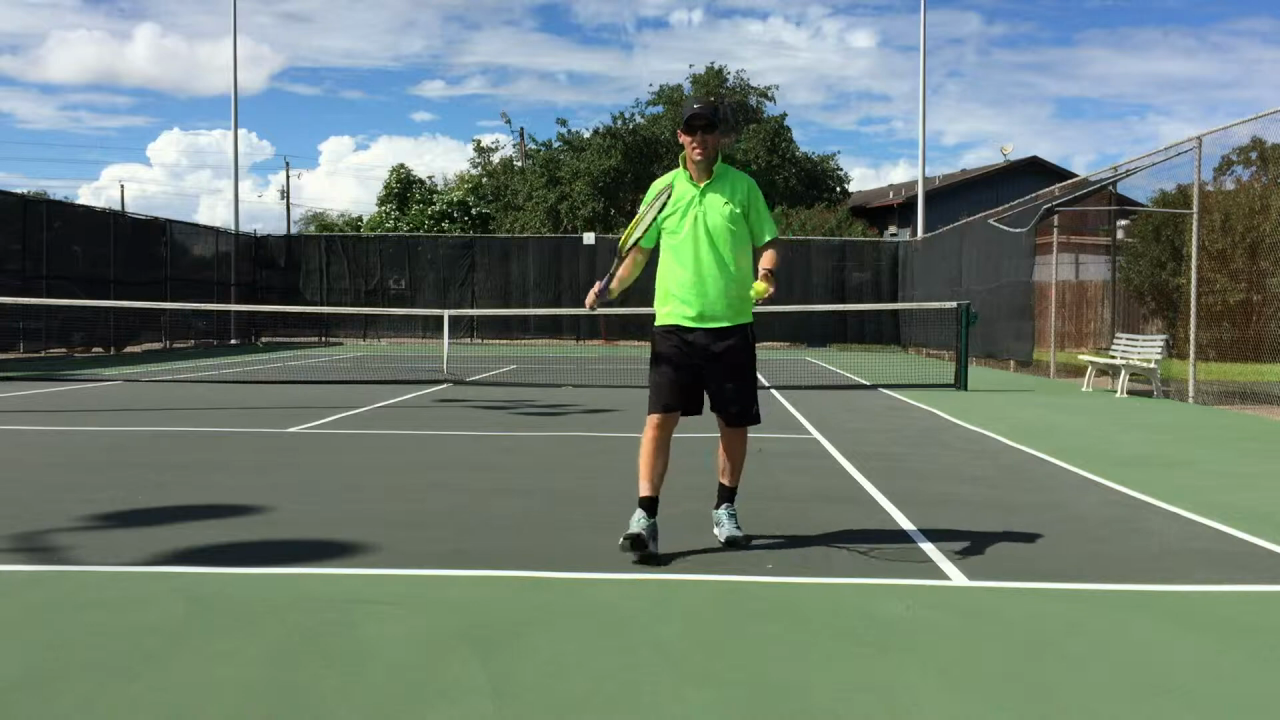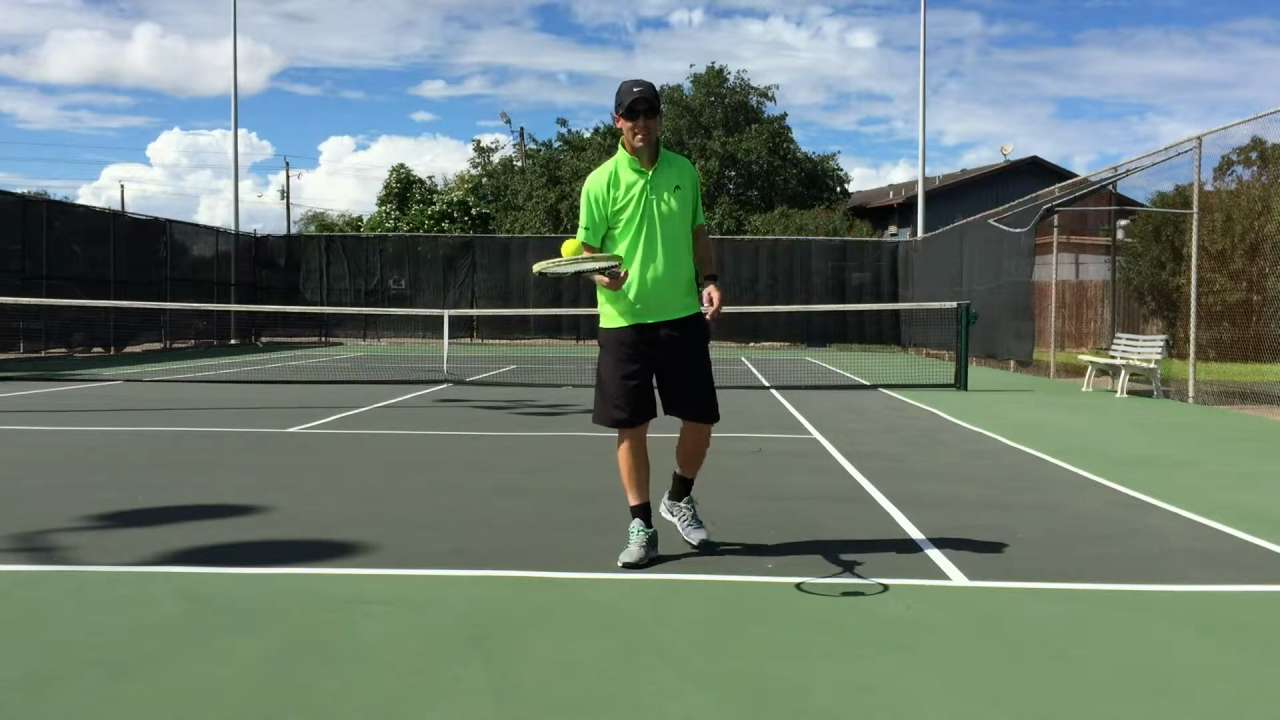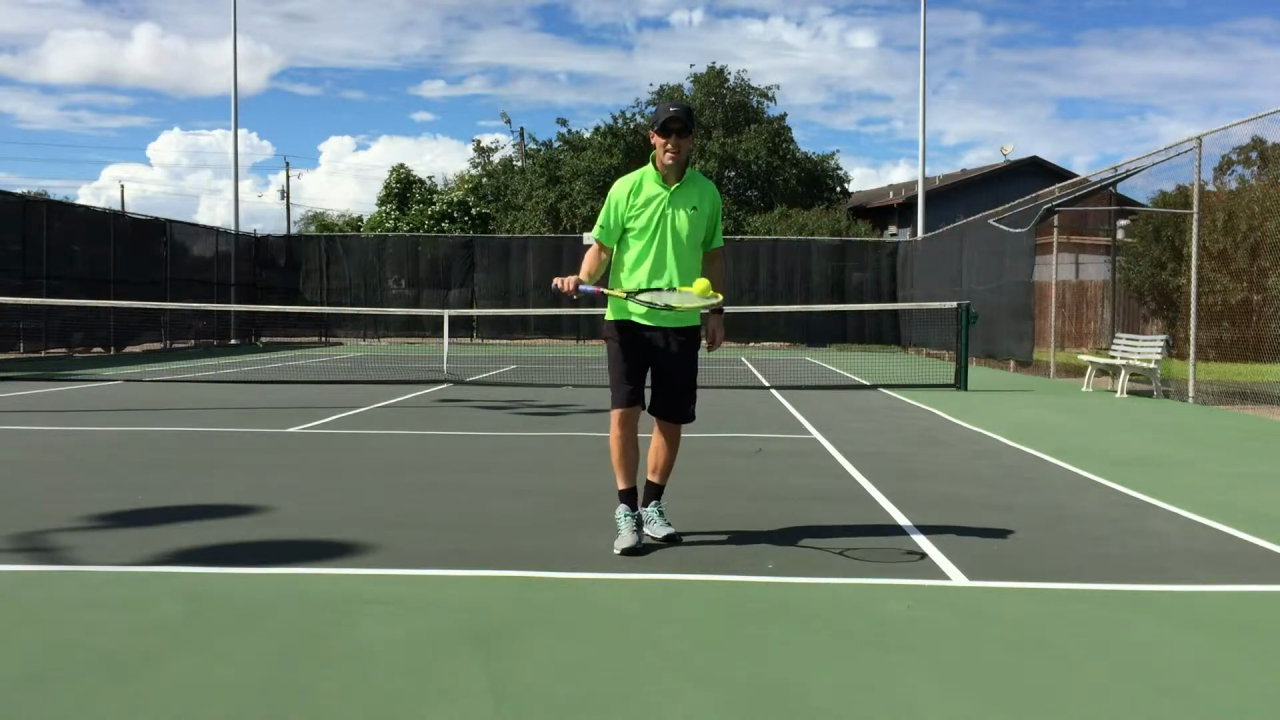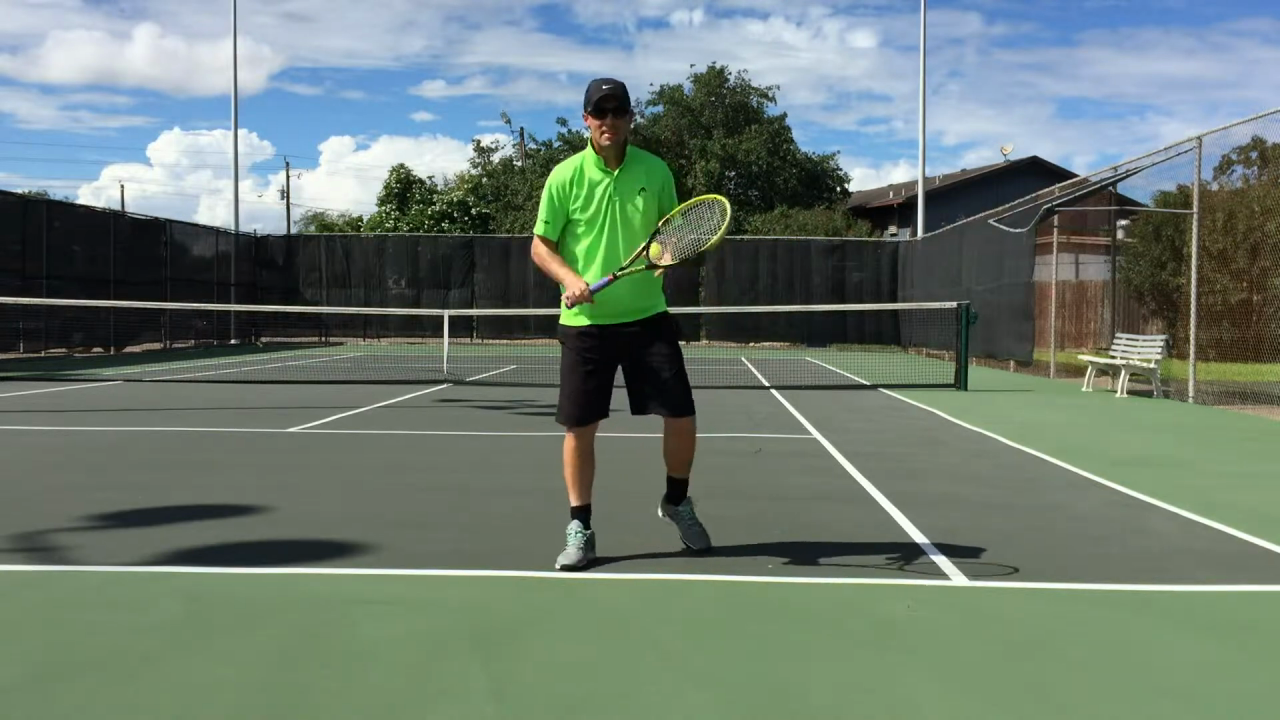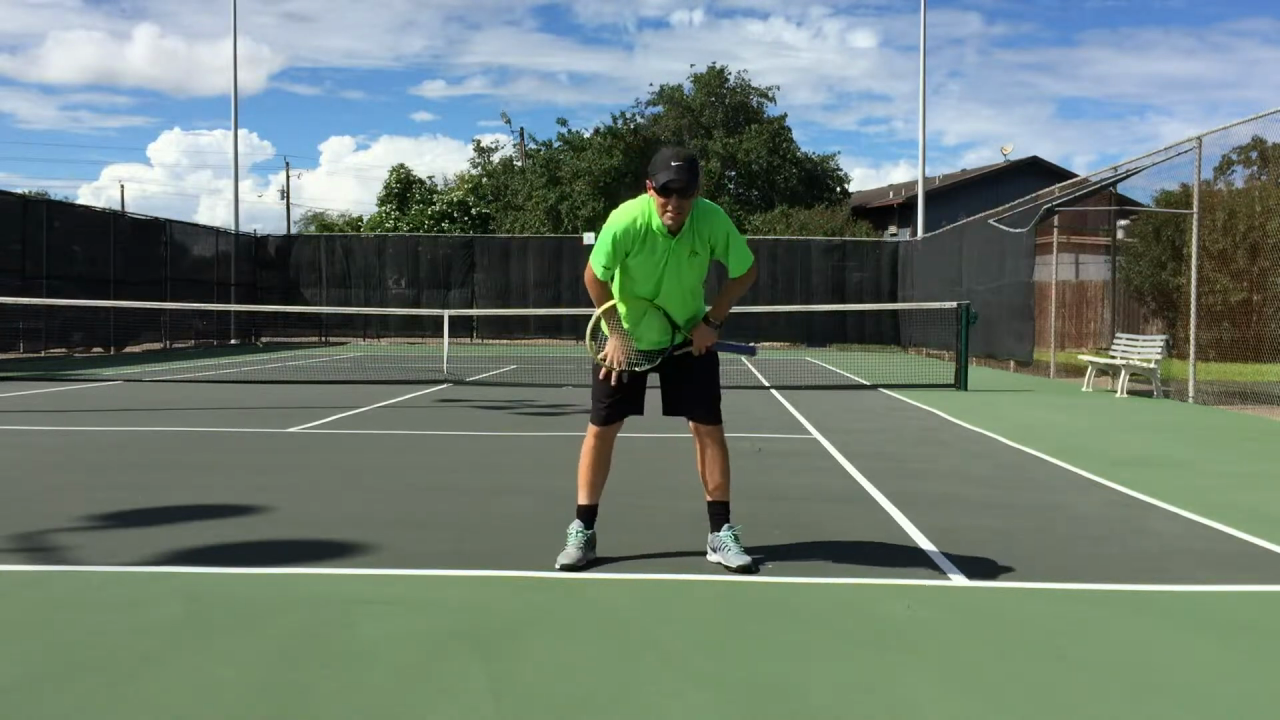
dt=1s
person 1, frame 1
left shoulder: (744, 187)
right shoulder: (663, 189)
left elbow: (770, 244)
right elbow: (640, 249)
left wrist: (766, 273)
right wrist: (611, 288)
left hip: (731, 325)
right hip: (675, 323)
left knee: (735, 424)
right knee: (660, 418)
left ankle: (725, 508)
right ankle: (645, 520)
person 1, frame 2
left shoulder: (685, 172)
right shoulder: (601, 181)
right elbow: (588, 249)
left wrist: (709, 279)
right wrist: (602, 275)
left hip: (683, 317)
right hip: (625, 322)
left knee: (701, 419)
right knee: (631, 427)
left ankle: (680, 499)
right ankle: (641, 528)
person 1, frame 3
left shoulder: (706, 192)
right shoulder: (627, 188)
left elbow: (713, 255)
right elbow: (600, 248)
left wrist: (715, 311)
right wrist: (581, 278)
left hip: (681, 324)
right hip: (628, 319)
left knee: (671, 421)
right knee: (623, 413)
left ankle: (651, 507)
right ankle: (627, 512)
person 1, frame 4
left shoulder: (655, 170)
right shoulder: (565, 176)
right elbow: (540, 244)
right wrist: (570, 279)
left hip: (646, 317)
right hip: (585, 322)
left knee: (680, 417)
right knee: (578, 427)
left ankle: (675, 502)
right ankle: (580, 532)
person 1, frame 5
left shoulder: (714, 221)
right shoulder: (624, 222)
left elbow: (745, 271)
right elbow: (595, 277)
left wrist: (712, 322)
left hip: (689, 333)
left knee: (708, 427)
right knee: (601, 428)
left ankle: (721, 534)
right ankle: (582, 532)
